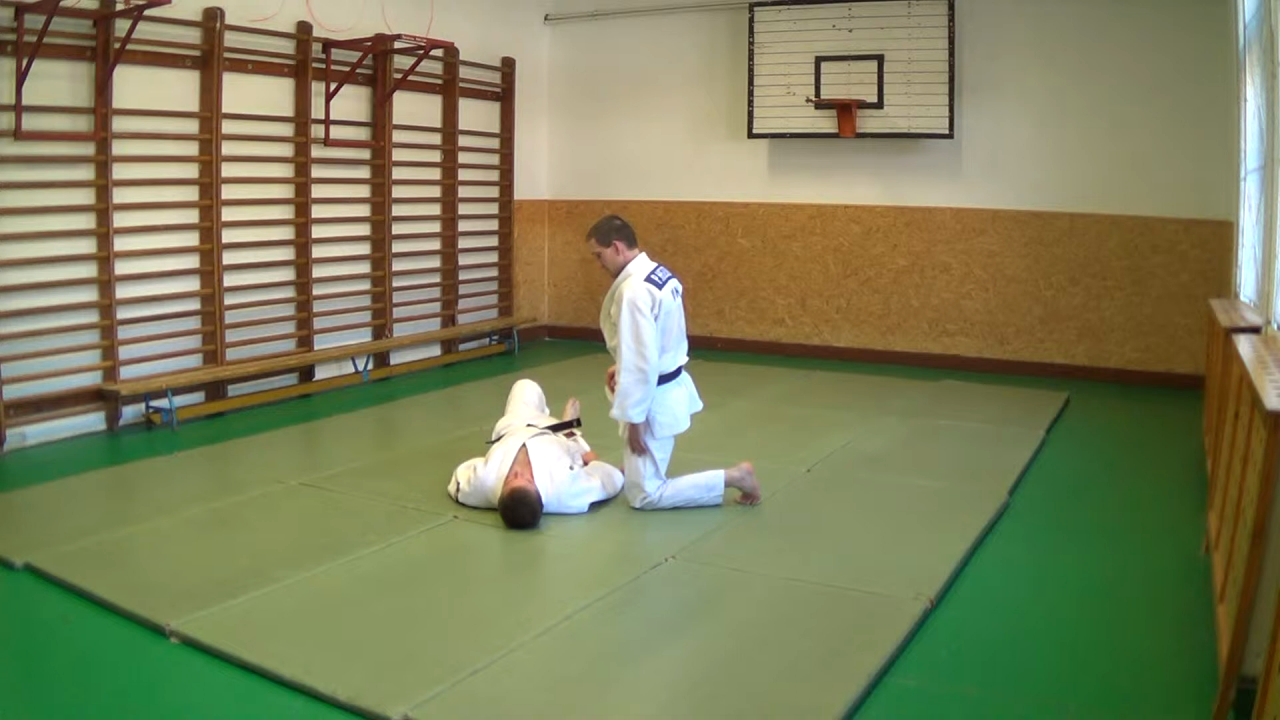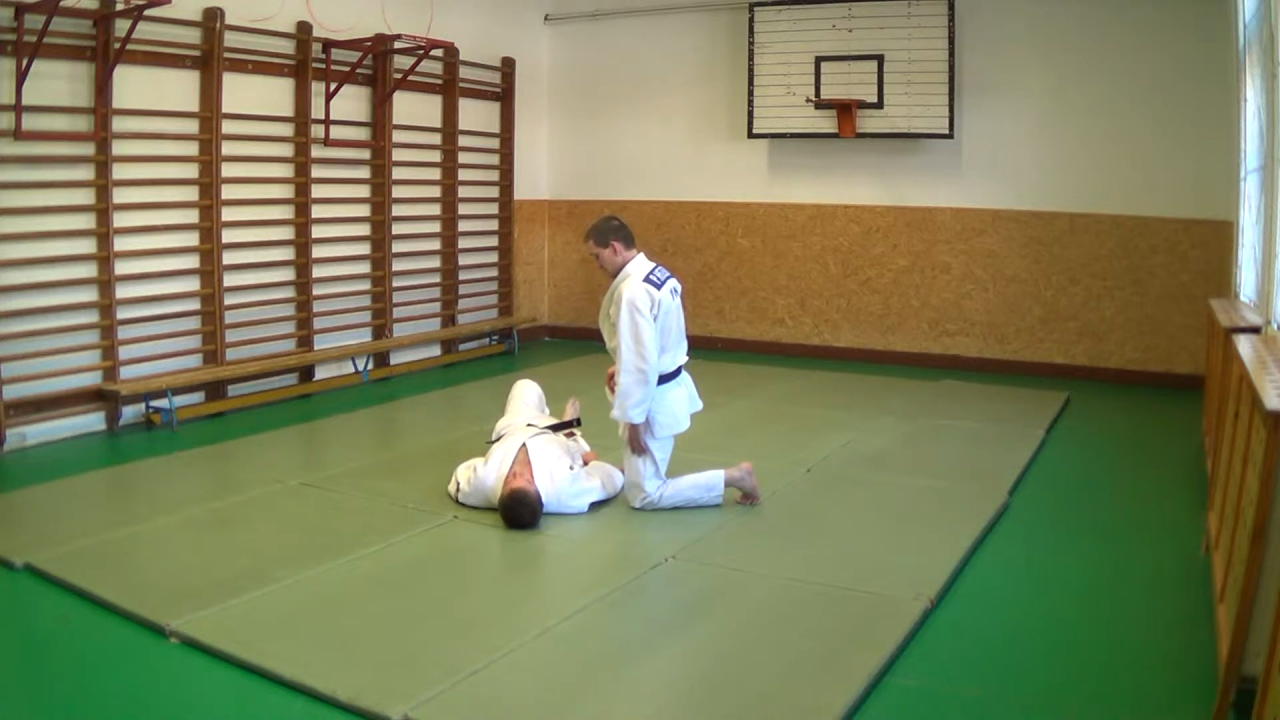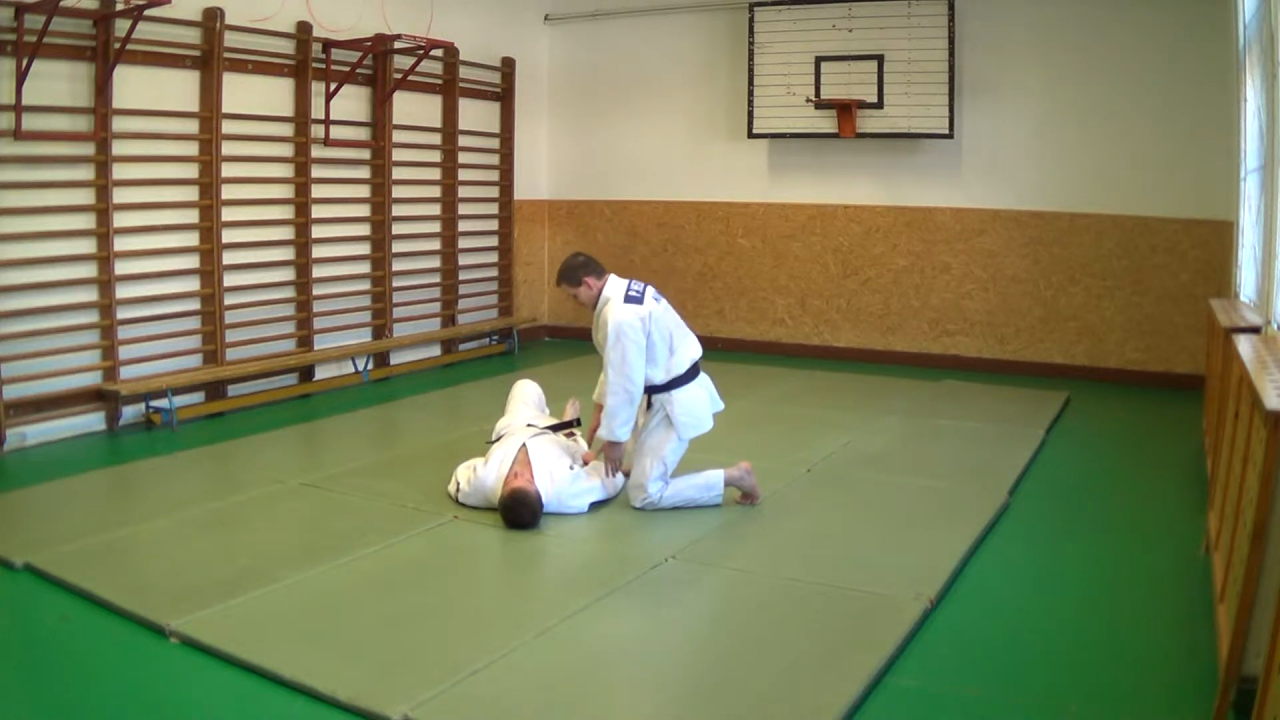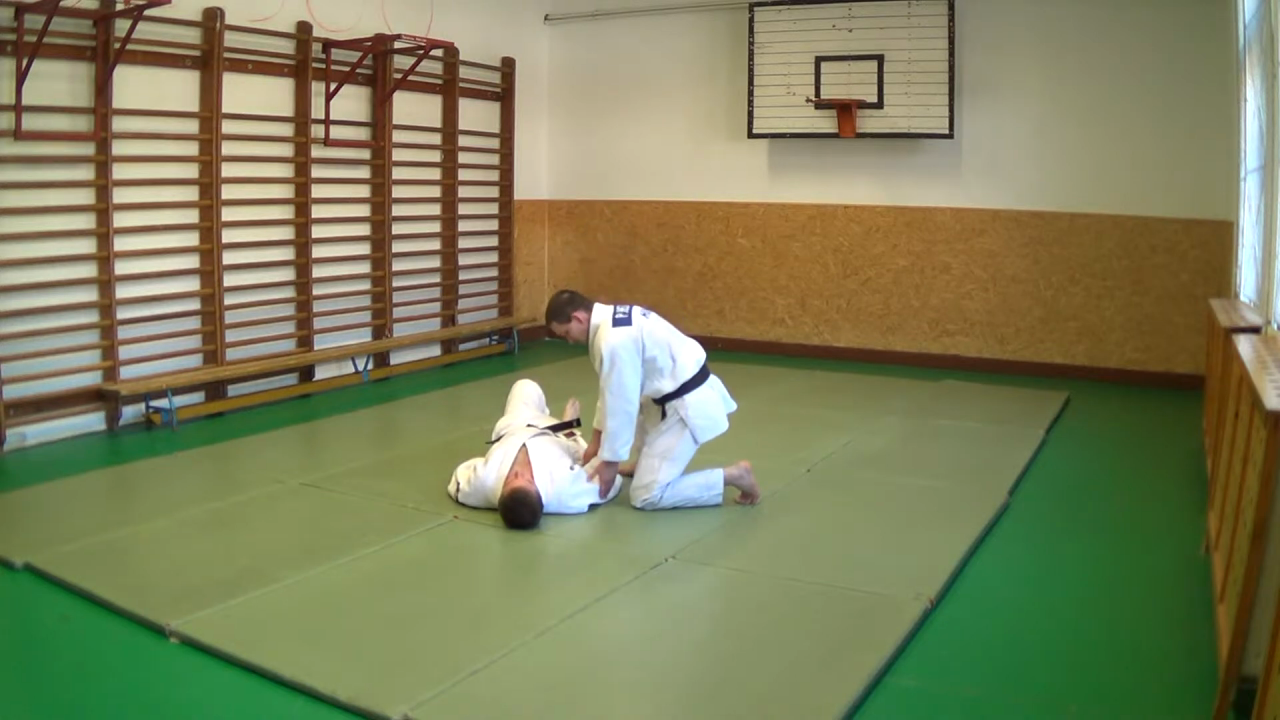
dt=0.5s
person 1, frame 1
left shoulder: (634, 290)
right shoulder: (656, 273)
left elbow: (641, 363)
left wrist: (634, 418)
right wrist: (621, 366)
left hip: (655, 398)
right hip: (668, 387)
left knee: (644, 495)
left ankle: (734, 476)
person 1, frame 2
left shoulder: (633, 290)
right shoulder: (655, 274)
left elbow: (641, 364)
left wrist: (635, 419)
right wrist: (621, 366)
left hip: (655, 398)
right hip: (669, 387)
left knee: (643, 496)
left ankle: (734, 477)
person 1, frame 3
left shoulder: (620, 315)
right shoulder: (624, 291)
left elbow: (625, 382)
right elbow: (617, 367)
left wrist: (614, 437)
right wrist: (600, 411)
left hip: (677, 402)
right hip: (681, 391)
left knee: (644, 495)
left ankle: (733, 476)
person 1, frame 4
left shoulder: (613, 340)
right shoulder: (613, 316)
left elbow: (620, 404)
right elbow: (612, 392)
left wrist: (610, 461)
right wrist: (597, 440)
left hip: (690, 406)
right hip: (689, 393)
left knee: (646, 496)
left ankle: (732, 475)
